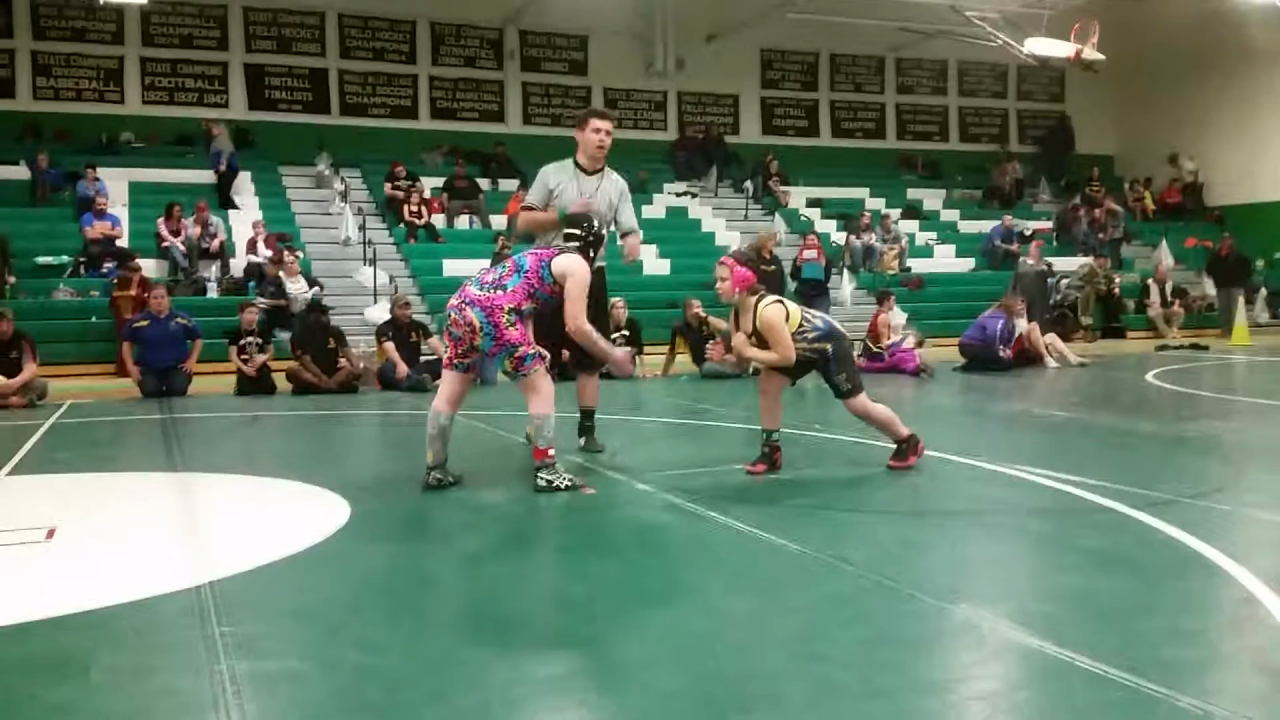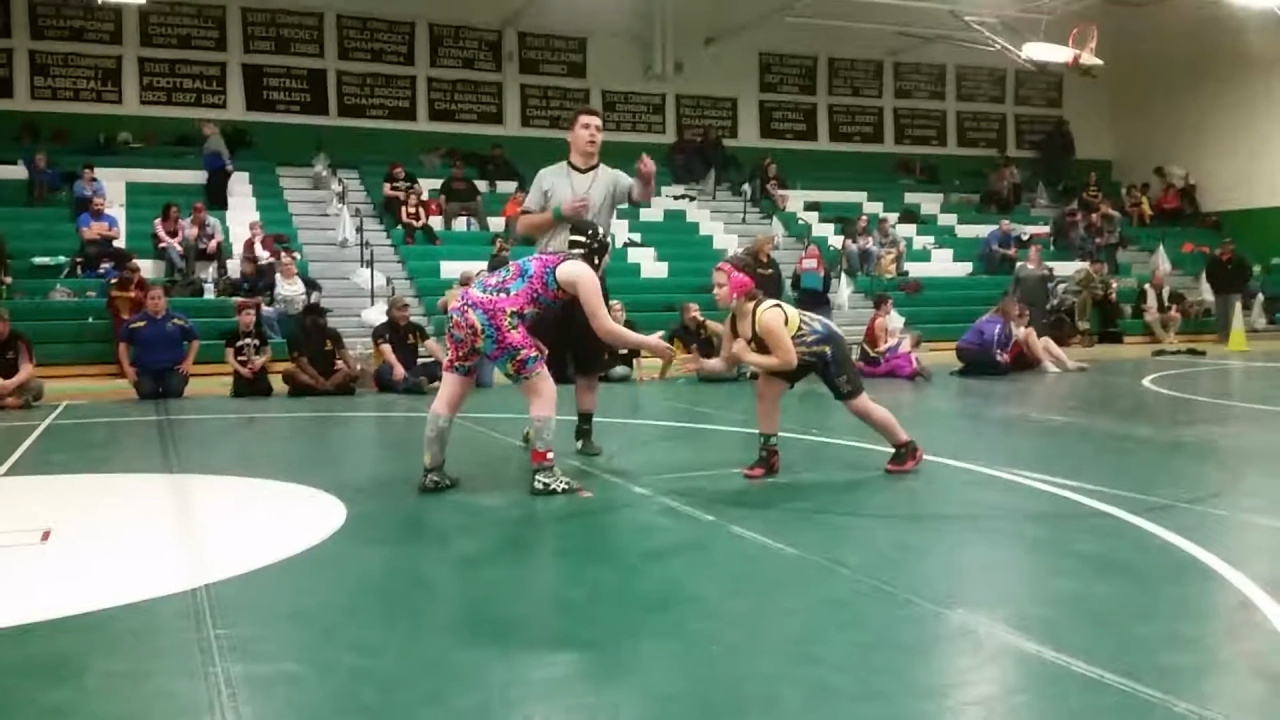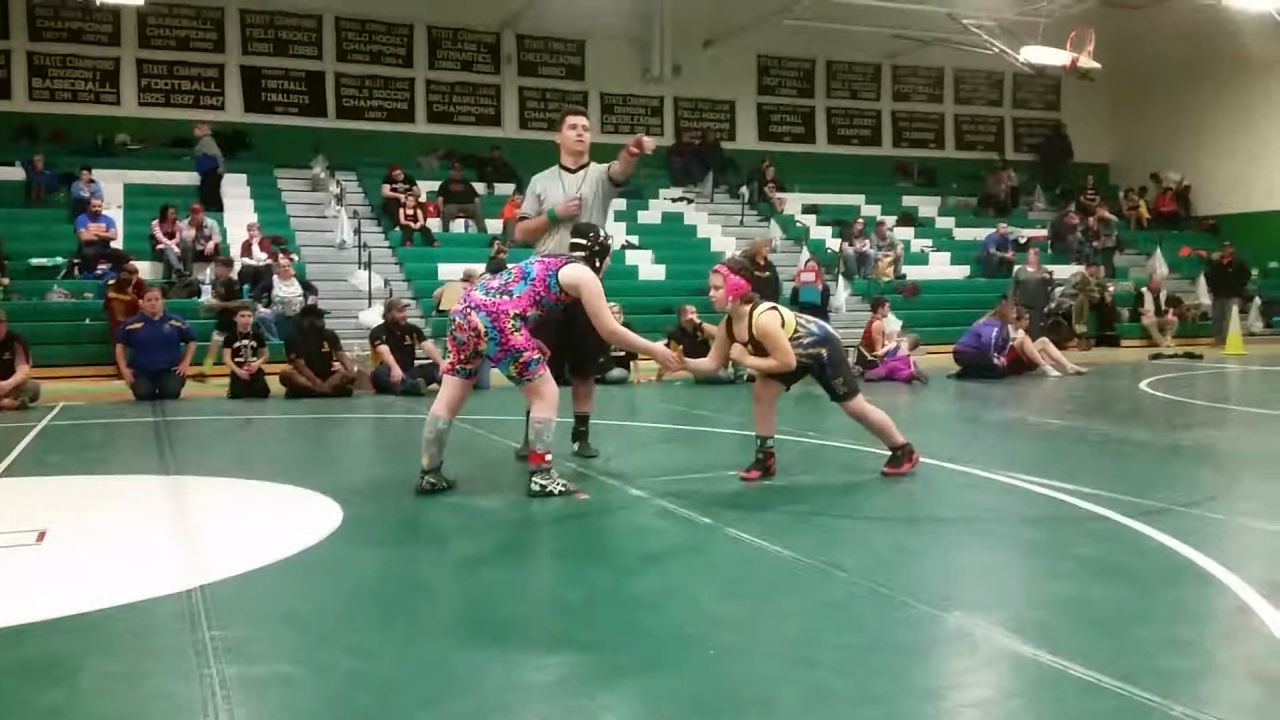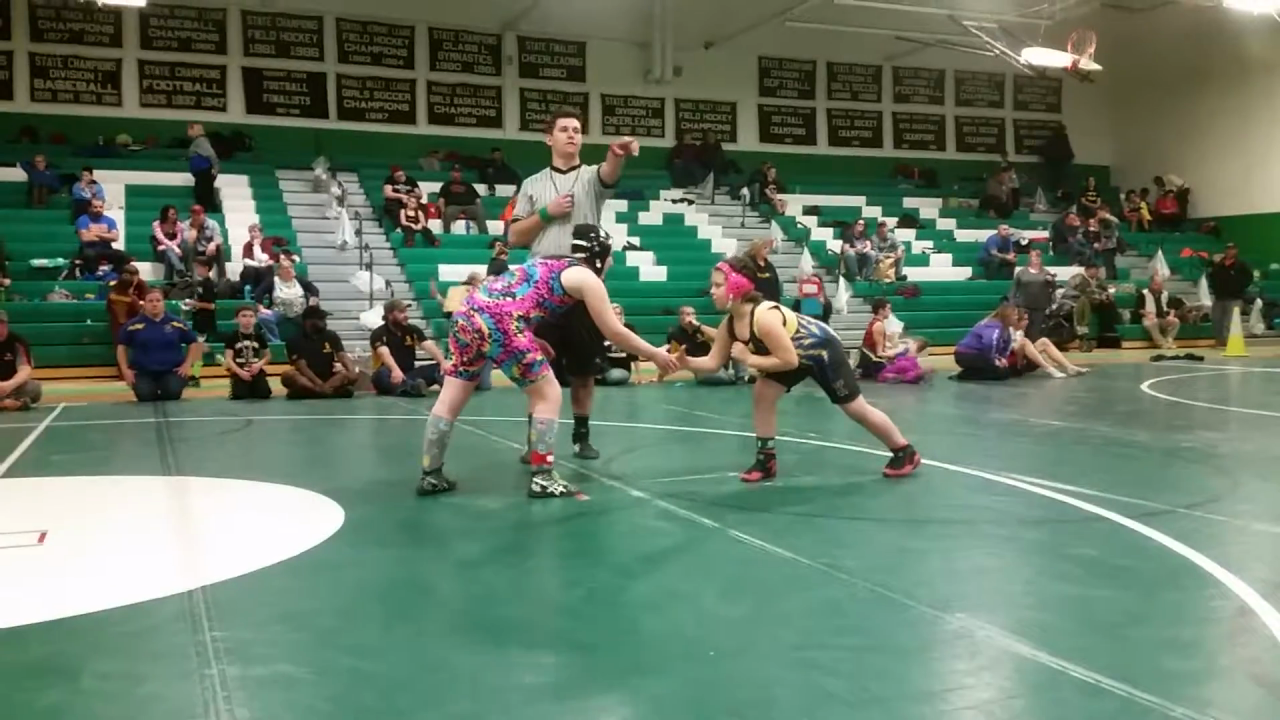
dt=0.2s
person 1, frame 1
left shoulder: (616, 185)
right shoulder: (551, 174)
left elbow: (629, 232)
right elbow: (523, 222)
left wrist: (632, 249)
right wrist: (564, 214)
left hip: (590, 277)
left knee: (590, 359)
left ankle: (586, 429)
person 1, frame 2
left shoulder: (612, 179)
right shoulder: (548, 176)
left elbow: (639, 195)
right elbow: (522, 227)
left wrist: (646, 179)
right wrist: (559, 213)
left knee: (590, 363)
right knee: (543, 360)
left ankle: (584, 433)
person 1, frame 3
left shoulder: (601, 175)
right shoulder: (541, 181)
left elbow: (623, 168)
right elbow: (520, 233)
left wrist: (633, 151)
right wrist: (553, 214)
left knee: (585, 366)
left ankle: (581, 435)
right ankle: (533, 434)
person 1, frame 4
left shoulder: (593, 177)
right shoulder: (533, 184)
left elbow: (611, 171)
right elbow: (514, 237)
left wrist: (618, 152)
right wrist: (546, 213)
left knee: (583, 368)
left ankle: (581, 436)
person 2, frame 1
left shoulder: (544, 255)
right shoulder: (578, 265)
right elbow: (577, 325)
left wrist: (530, 349)
right wrist: (612, 355)
left hip: (461, 306)
right hip: (491, 315)
left knee: (450, 392)
right knee: (541, 390)
left ankle: (435, 470)
right ankle: (546, 471)
person 2, frame 2
left shoulder: (547, 260)
right shoulder: (583, 272)
right elbow: (605, 328)
left wrist: (530, 345)
right wrist: (648, 342)
left hip: (464, 307)
right hip: (494, 318)
left knee: (449, 395)
right knee: (543, 392)
left ankle: (432, 472)
right ankle: (544, 475)
person 2, frame 3
left shoulder: (549, 263)
right shoulder: (584, 275)
right elbow: (610, 331)
left wrist: (530, 342)
right wrist: (653, 350)
left hip: (465, 310)
right hip: (496, 320)
left knee: (449, 397)
right knee: (545, 394)
left ankle: (429, 474)
right ankle: (541, 476)
person 2, frame 4
left shoulder: (550, 264)
right shoulder: (586, 277)
right elbow: (614, 332)
left wrist: (533, 342)
right wrist: (655, 354)
left hip: (468, 314)
right hip: (499, 323)
left knee: (451, 399)
right knee: (548, 396)
left ankle: (430, 475)
right ankle: (542, 478)
person 3, frame 1
left shoulder: (768, 312)
right shoulder: (736, 315)
left elbow: (787, 357)
right elbow: (743, 358)
left wrist: (748, 351)
right wrist: (723, 356)
left hip: (829, 342)
right hip: (801, 346)
left knee: (858, 404)
right knee: (767, 385)
left ankle: (909, 442)
right ankle: (771, 452)
person 3, frame 2
left shoulder: (767, 316)
right shoulder: (732, 322)
left elbow: (788, 361)
right elbow: (726, 362)
left wrist: (748, 356)
right wrist: (702, 364)
left hip: (826, 345)
right hip: (800, 350)
left knee: (858, 405)
right knee: (765, 390)
left ankle: (907, 447)
right ankle: (768, 456)
person 3, frame 3
left shoulder: (764, 319)
right shoulder: (727, 325)
left elbow: (787, 362)
right elbow: (712, 363)
left wrist: (747, 360)
right wrist: (685, 363)
left hip: (822, 347)
right hip: (796, 351)
left knee: (855, 406)
right knee: (762, 392)
left ankle: (903, 450)
right ankle: (765, 459)
person 3, frame 4
left shoulder: (765, 318)
right shoulder: (729, 324)
left elbow: (789, 360)
right elbow: (713, 362)
left wrist: (749, 359)
right wrist: (685, 362)
left hip: (823, 350)
right hip: (797, 353)
left knee: (855, 408)
right knee: (763, 394)
left ankle: (905, 451)
right ankle: (766, 460)
